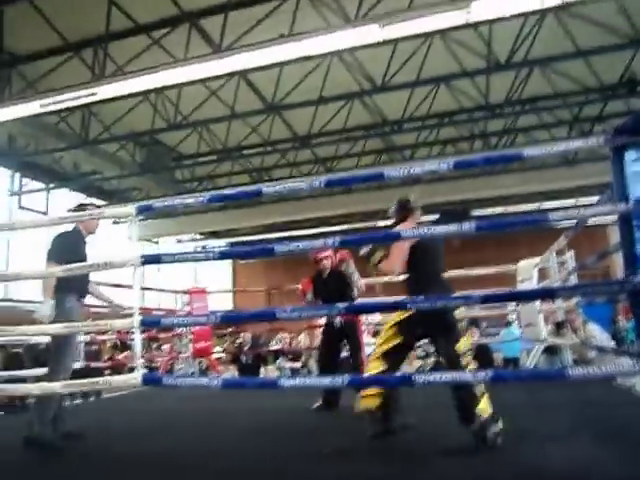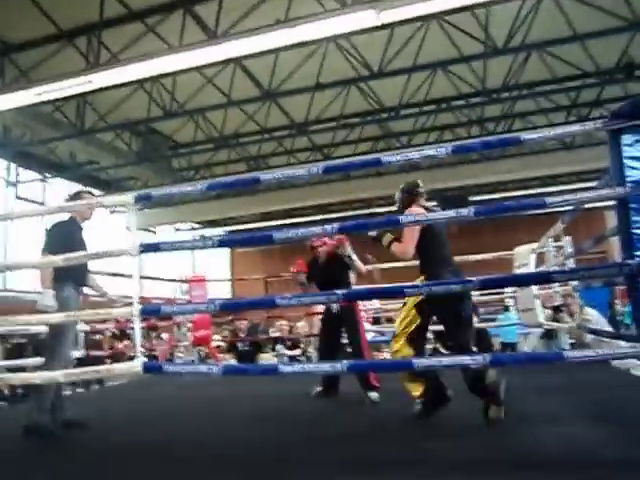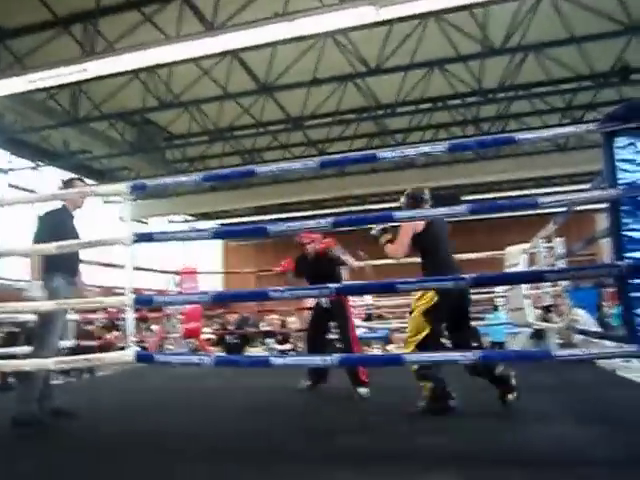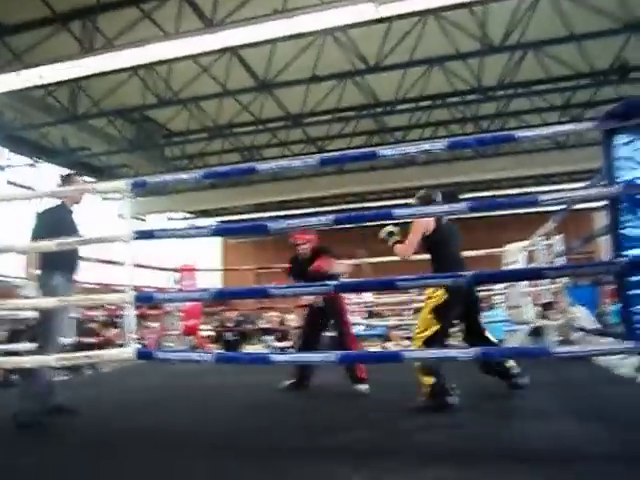
dt=0.1s
person 1, frame 1
left shoulder: (79, 244)
right shoulder: (66, 238)
left elbow: (86, 283)
right elbow: (51, 268)
left wrist: (111, 303)
right wrist: (47, 301)
left hip: (72, 306)
right hip: (64, 304)
left knee: (62, 367)
right knee: (60, 367)
left ankle: (56, 426)
right ankle: (39, 429)
person 1, frame 2
left shoulder: (77, 234)
right shoulder: (62, 228)
right elbow: (47, 259)
left wrist: (104, 294)
right wrist: (48, 291)
left hip: (71, 296)
right hip: (62, 294)
left knee: (63, 358)
right knee: (57, 356)
left ankle: (56, 415)
right ankle: (37, 417)
person 1, frame 3
left shoulder: (70, 223)
right shoulder: (52, 217)
left wrist: (82, 287)
right wrist: (36, 282)
left hip: (66, 286)
right hip: (54, 283)
left knee: (50, 345)
right knee: (46, 345)
left ankle: (46, 403)
right ankle: (26, 408)
person 1, frame 4
left shoulder: (69, 219)
right shoulder: (51, 214)
left wrist: (73, 288)
right wrist: (31, 281)
left hip: (64, 283)
right hip: (53, 281)
left knee: (51, 343)
right knee: (49, 343)
left ankle: (46, 400)
right ankle: (28, 406)
person 2, frame 1
left shoulder: (405, 230)
left elbow: (395, 269)
left wrist: (375, 257)
right wrist: (384, 255)
right hip: (444, 299)
left knee: (383, 358)
right knee: (460, 365)
left ankle: (382, 418)
right ankle: (485, 425)
person 2, frame 2
left shoulder: (413, 213)
left elbow: (407, 252)
left wrist: (385, 239)
right wrist: (391, 238)
left hip: (434, 282)
right hip: (456, 280)
left knee: (405, 341)
right knee: (462, 343)
left ankle: (431, 394)
right ankle: (491, 391)
person 2, frame 3
left shoulder: (413, 220)
right shoulder: (439, 222)
left elbow: (397, 252)
left wrist: (383, 237)
right wrist: (406, 241)
left hip: (438, 286)
right hip: (458, 284)
left knee: (419, 343)
right knee: (462, 338)
left ankle: (439, 398)
right ankle: (503, 379)
person 2, frame 4
left shoulder: (423, 219)
right shoulder: (448, 223)
left elbow: (406, 253)
left wrist: (391, 238)
right wrist: (417, 240)
left hip: (447, 284)
right hip: (466, 281)
left knee: (425, 339)
right knee: (476, 334)
left ankle: (437, 394)
right ankle: (512, 373)
person 3, frame 1
left shoulder: (342, 273)
right shoulder: (315, 280)
left elbow: (361, 289)
right elbow: (315, 305)
left wrist: (352, 271)
right wrist: (308, 296)
left hip: (350, 320)
right hip: (332, 322)
left knee: (357, 359)
right knee: (326, 360)
right ankle: (329, 400)
person 3, frame 2
left shoulder: (339, 257)
right shoulder: (311, 265)
left elbow: (362, 270)
right elbow: (306, 289)
left wrist: (349, 253)
right wrist: (300, 278)
left hip: (347, 305)
right hip: (330, 309)
left knee: (358, 345)
right knee: (325, 346)
left ankle: (371, 387)
right ankle: (328, 385)
person 3, frame 3
left shoulder: (329, 254)
right shoulder: (300, 261)
left elbow: (354, 265)
left wrist: (339, 254)
right wrist: (288, 274)
left hip: (337, 301)
right hip: (320, 303)
left knee: (349, 339)
right knee: (313, 339)
left ankle: (360, 382)
right ankle: (316, 377)
person 3, frame 4
left shoulder: (323, 252)
right shoulder: (296, 261)
left elbow: (343, 269)
right elbow: (295, 283)
left wrist: (329, 268)
left hip: (332, 299)
right hip: (316, 302)
left knee: (345, 337)
right knee: (306, 339)
left ankle: (359, 379)
right ankle: (300, 379)
